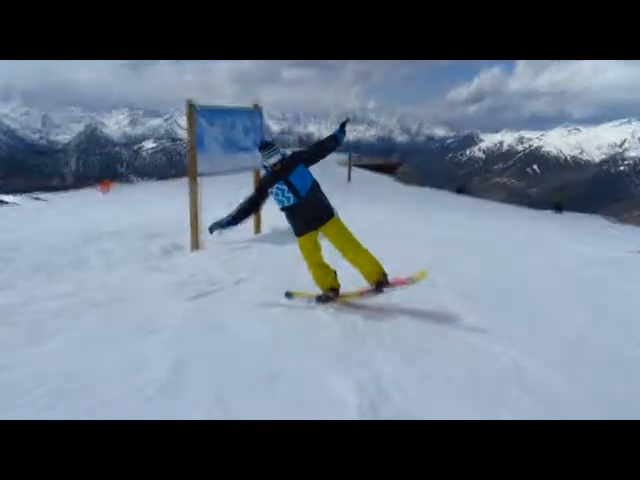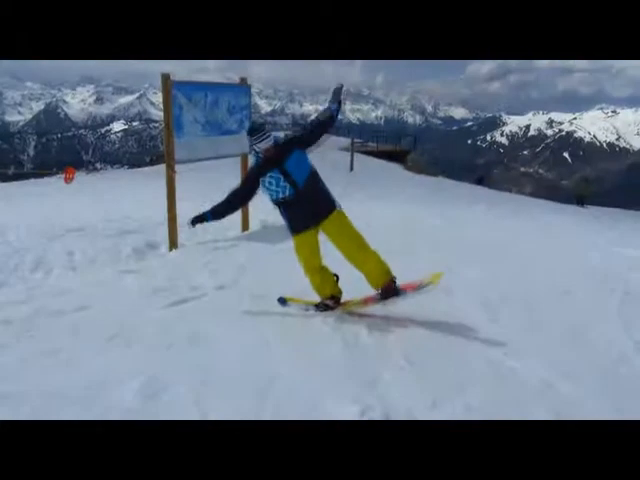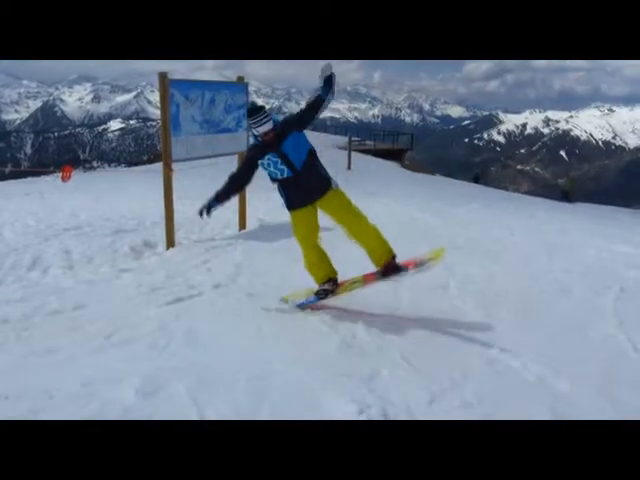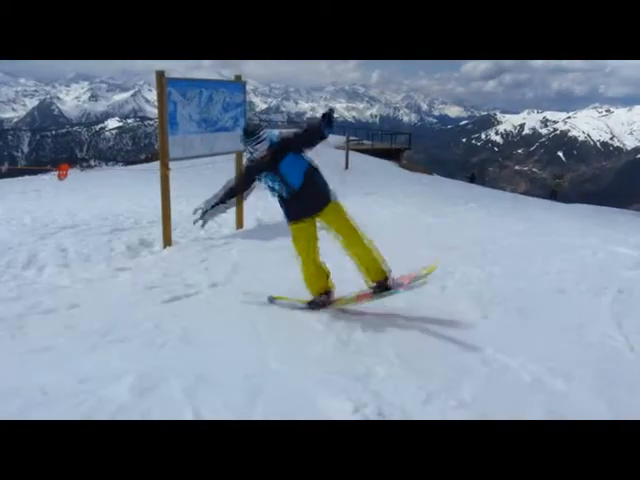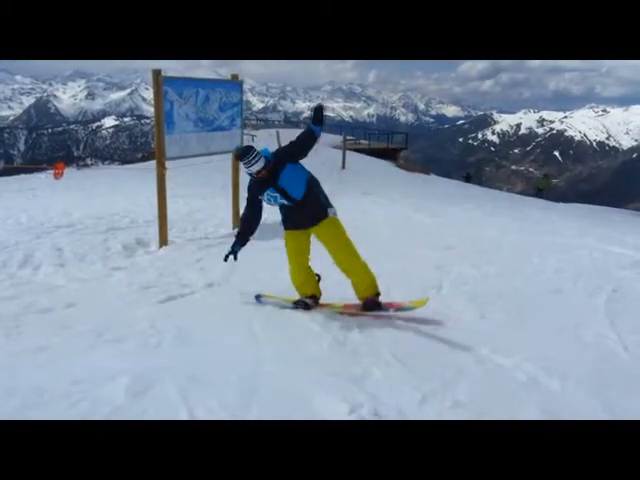
dt=0.5s
person 1, frame 1
left shoulder: (296, 161)
right shoulder: (267, 183)
left elbow: (320, 149)
right elbow: (250, 205)
left wrist: (339, 134)
right wrist: (225, 222)
left hip: (323, 214)
right hip: (302, 226)
left knee: (350, 248)
right knee: (313, 262)
left ankle: (378, 278)
right ankle: (330, 288)
person 1, frame 2
left shoulder: (293, 145)
right shoulder: (258, 173)
left elbow: (317, 128)
right elbow: (237, 198)
left wrist: (334, 106)
right wrist: (208, 215)
left hip: (325, 208)
right hip: (299, 223)
left knee: (355, 247)
right knee: (310, 265)
left ankle: (385, 283)
right ankle: (330, 295)
person 1, frame 3
left shoulder: (291, 125)
right shoulder: (256, 152)
left elbow: (313, 107)
right elbow: (239, 179)
left wrist: (327, 87)
right wrist: (215, 200)
left hip: (322, 186)
right hip: (297, 201)
left knee: (354, 223)
right knee: (308, 244)
left ankle: (386, 261)
right ankle: (326, 280)
person 1, frame 4
left shoulder: (287, 145)
right shoulder: (254, 168)
left elbow: (310, 136)
right elbow: (236, 189)
left wrist: (324, 125)
right wrist: (212, 207)
left hip: (321, 199)
right hip: (297, 212)
left knee: (352, 239)
right knee: (308, 257)
left ankle: (380, 278)
right ankle: (322, 292)
person 1, frame 5
left shoulder: (283, 157)
right shoulder: (255, 188)
left elbow: (304, 142)
right elbow: (250, 217)
left wrist: (316, 125)
right wrist: (238, 243)
left hip: (318, 211)
right hip: (293, 222)
left knee: (345, 255)
right knee: (297, 265)
left ankle: (369, 294)
right ankle: (309, 294)
